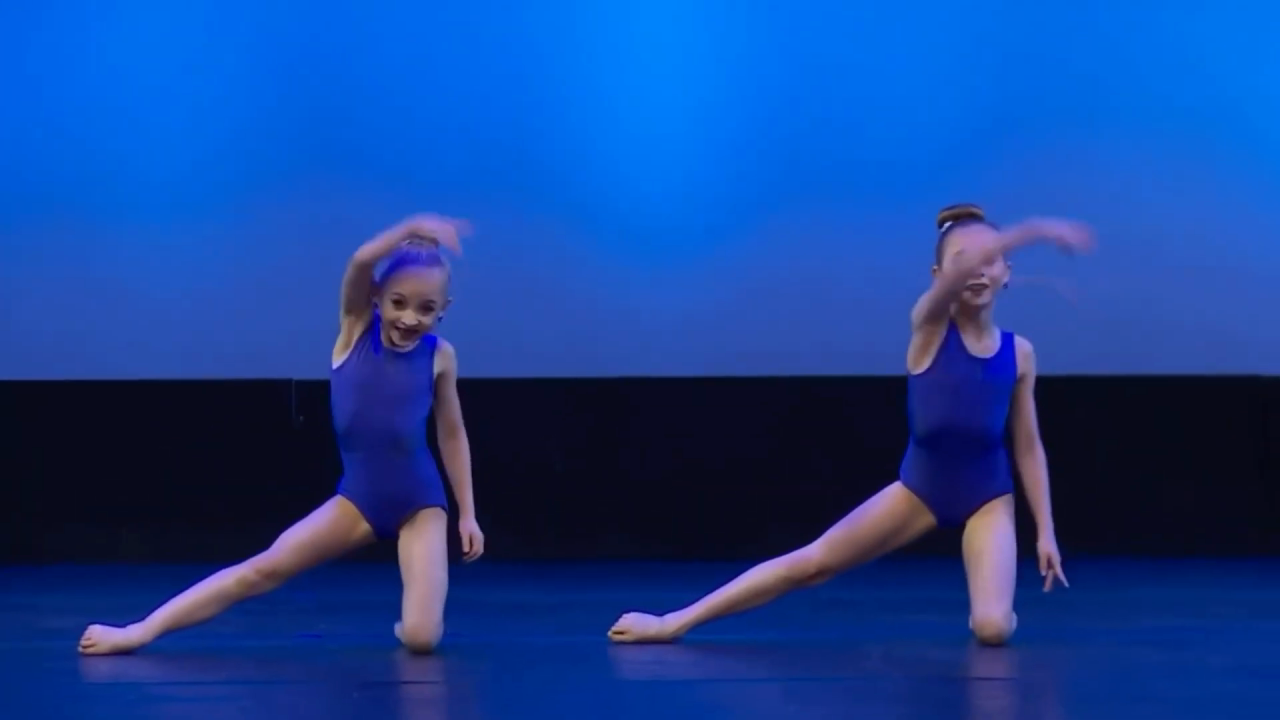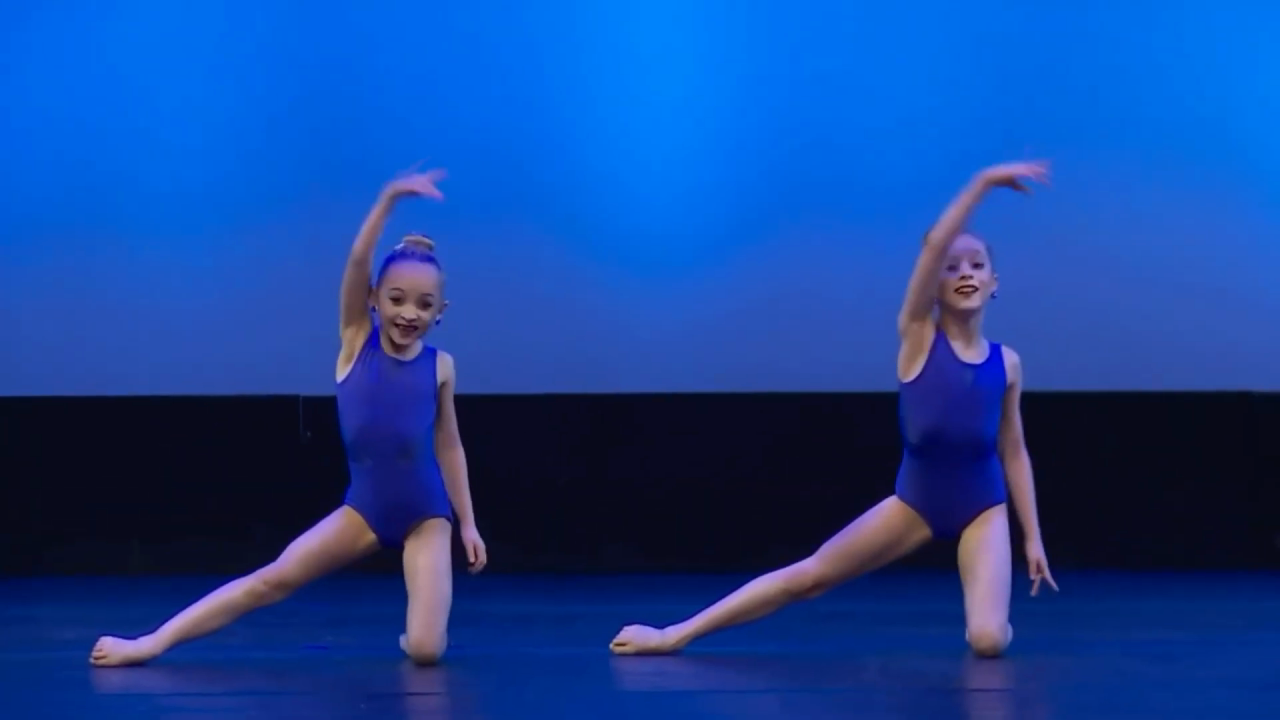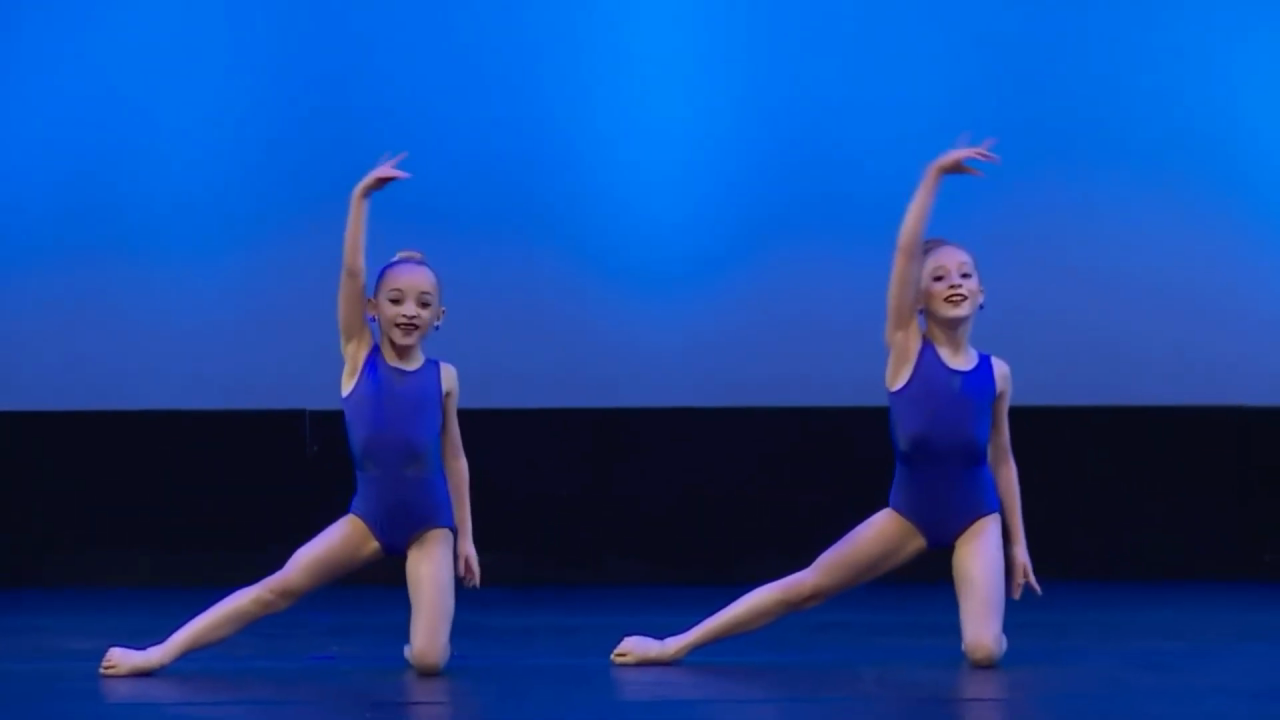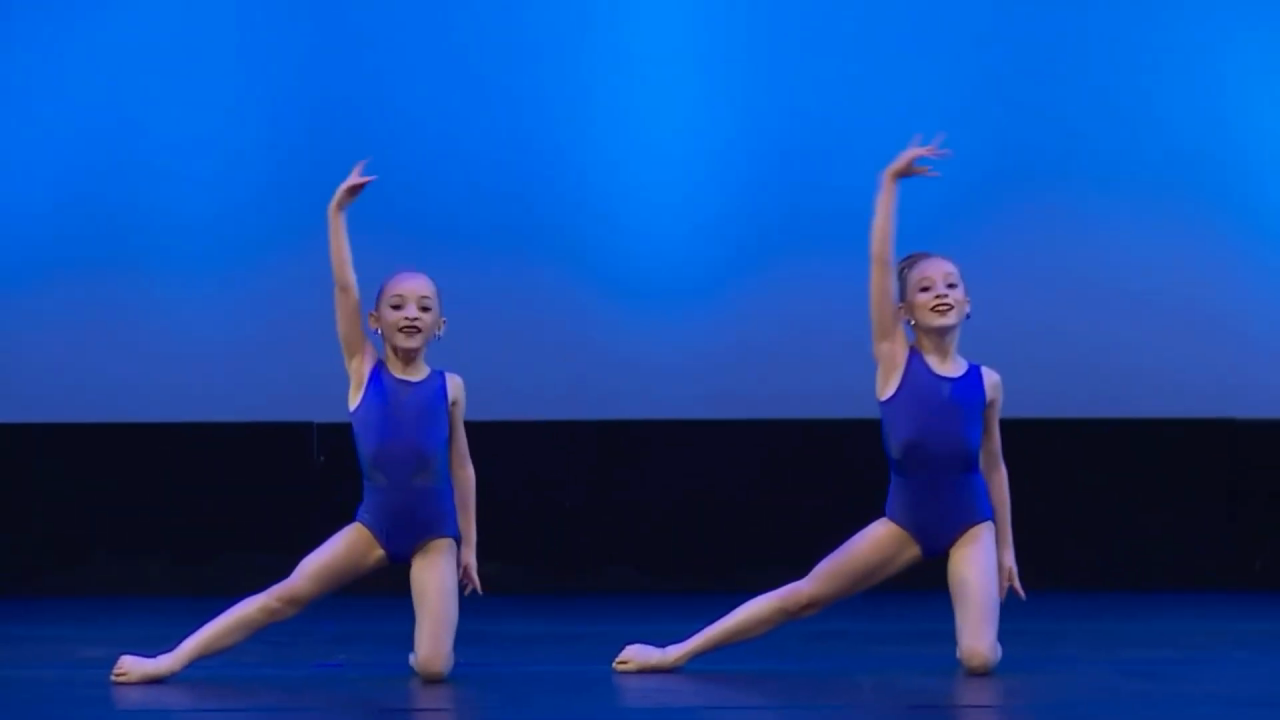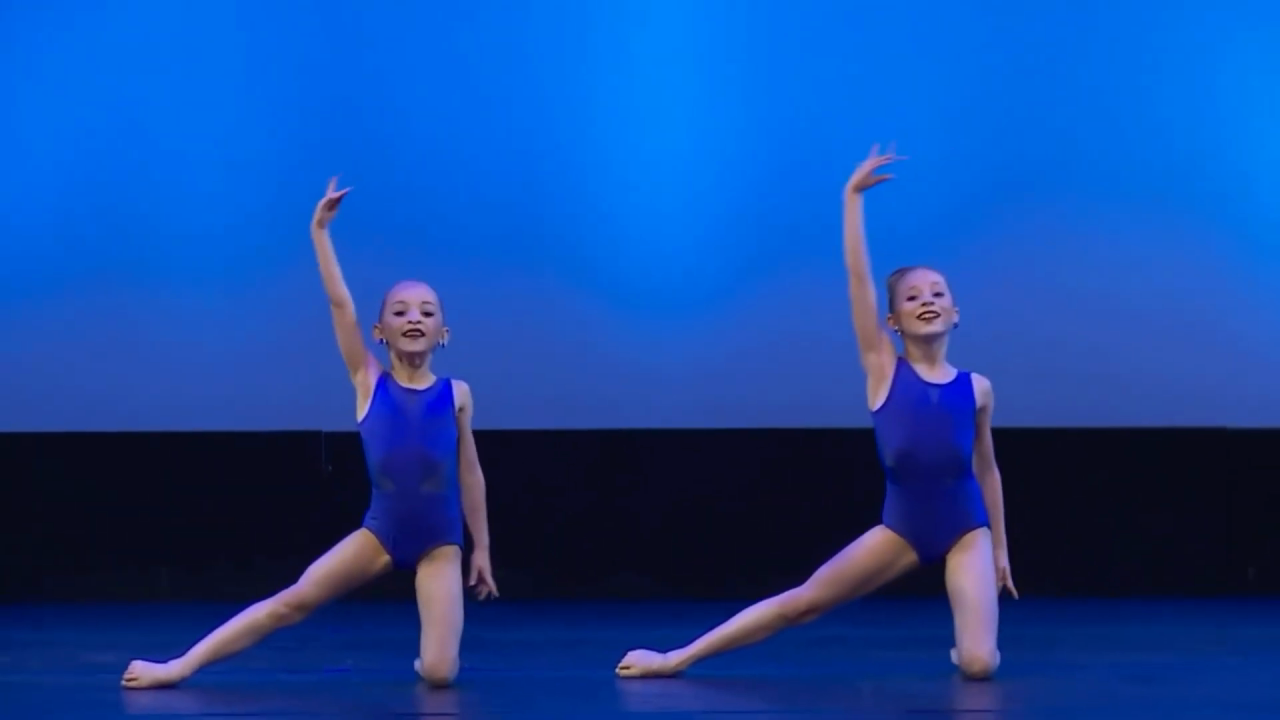
dt=0.2s
person 1, frame 1
left shoulder: (1018, 352)
right shoulder: (929, 327)
left elbow: (1028, 446)
right elbow: (960, 261)
left wrist: (1046, 531)
right wrist: (1034, 231)
left hip: (988, 495)
right hip: (919, 486)
left knee: (993, 628)
right knee: (810, 561)
left ankle: (991, 609)
right ankle: (678, 621)
person 1, frame 2
left shoulder: (1007, 363)
right shoulder: (918, 336)
left elbow: (1014, 452)
right elbow: (935, 245)
left wrist: (1034, 536)
right wrist: (983, 181)
left hip: (983, 508)
right hip: (915, 502)
left knee: (990, 640)
right knee: (809, 575)
left ankle: (988, 618)
right ankle: (677, 634)
person 1, frame 3
left shoulder: (996, 372)
right shoulder: (905, 349)
left elbow: (1002, 459)
right elbow: (905, 252)
left wrist: (1018, 542)
right wrist: (932, 176)
left hip: (977, 517)
right hip: (908, 513)
left knee: (985, 651)
right knee: (806, 586)
left ankle: (984, 625)
right ankle: (675, 645)
person 1, frame 4
left shoulder: (986, 382)
right shoulder: (893, 359)
left elbow: (993, 464)
right elbow: (879, 264)
left wrist: (1007, 547)
right wrist: (889, 183)
left hip: (971, 524)
right hip: (904, 522)
left knee: (981, 658)
right knee: (802, 595)
left ankle: (970, 638)
right ankle: (675, 653)
person 1, frame 5
left shoulder: (977, 388)
right shoulder: (883, 368)
left elbow: (986, 468)
right elbow: (857, 277)
left wrist: (1001, 547)
right wrist: (853, 196)
left hip: (966, 531)
right hip: (901, 529)
left knee: (981, 663)
right knee: (801, 602)
left ankle: (961, 649)
right ankle: (676, 658)
person 2, frame 1
left shoulder: (439, 355)
right shoulder: (356, 329)
left elbow: (453, 436)
right elbow: (360, 264)
left wrist: (468, 513)
right wrist: (408, 232)
left hip: (421, 505)
right hip: (358, 498)
left knee: (421, 637)
right knee: (264, 568)
left ankle: (414, 616)
right ankle: (141, 631)
person 2, frame 2
left shoulder: (440, 366)
right shoulder: (356, 342)
left elbow: (449, 446)
right elbow: (357, 264)
left wrist: (467, 522)
right wrist: (388, 199)
left hip: (426, 516)
right hip: (364, 509)
left knee: (425, 648)
right knee: (274, 579)
left ankle: (417, 628)
right ankle: (153, 642)
person 2, frame 3
left shoulder: (444, 376)
right shoulder: (358, 357)
left elbow: (454, 458)
right elbow: (351, 276)
left wrist: (466, 536)
right wrist: (360, 198)
left hip: (431, 525)
right hip: (368, 517)
left knee: (429, 659)
right knee: (279, 587)
left ankle: (422, 636)
right ankle: (160, 653)
person 2, frame 4
left shoulder: (450, 387)
right shoulder: (363, 371)
left elbow: (461, 468)
right elbow: (345, 292)
left wrist: (468, 543)
right wrist: (337, 214)
left hip: (434, 536)
right hip: (374, 526)
left knee: (434, 666)
right knee: (285, 595)
left ankle: (423, 644)
right ankle: (170, 660)
person 2, frame 5
left shoulder: (456, 394)
right shoulder: (368, 381)
left elbow: (470, 472)
right elbow: (340, 306)
left wrist: (482, 547)
right wrist: (320, 231)
left hip: (440, 542)
right hip: (380, 532)
left knee: (439, 672)
right knee: (293, 600)
left ankle: (429, 652)
right ankle: (180, 666)
